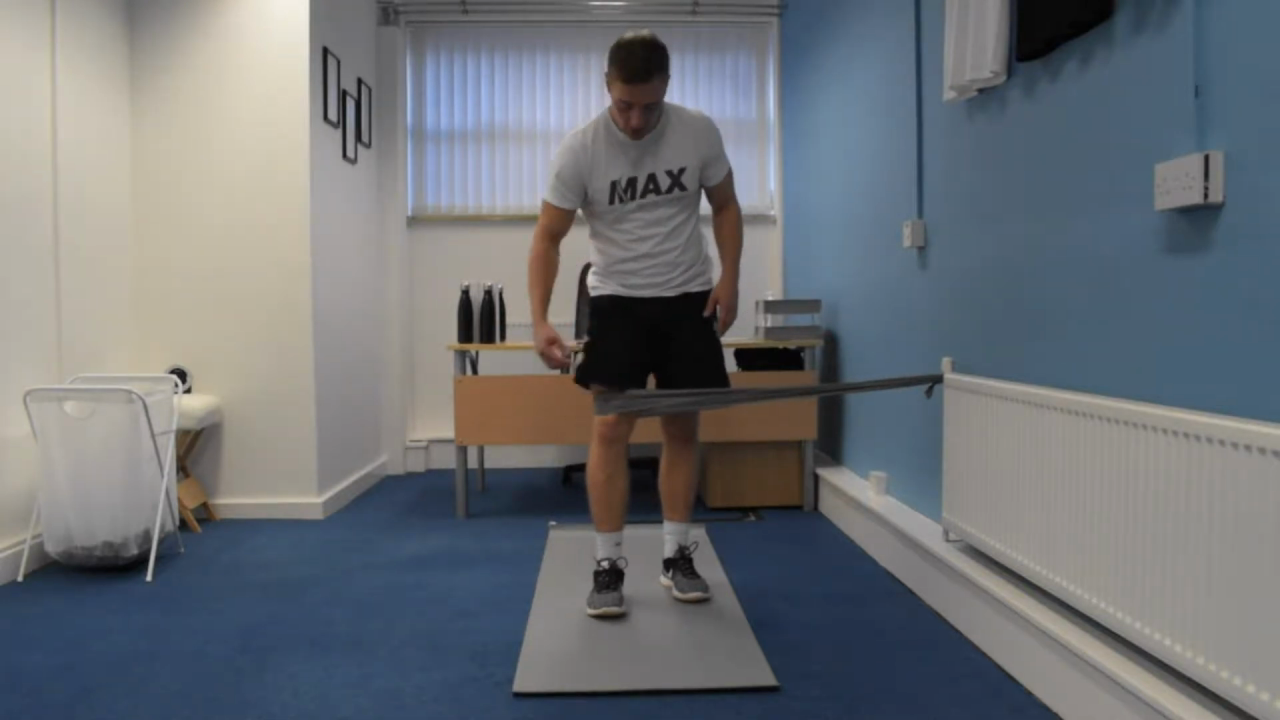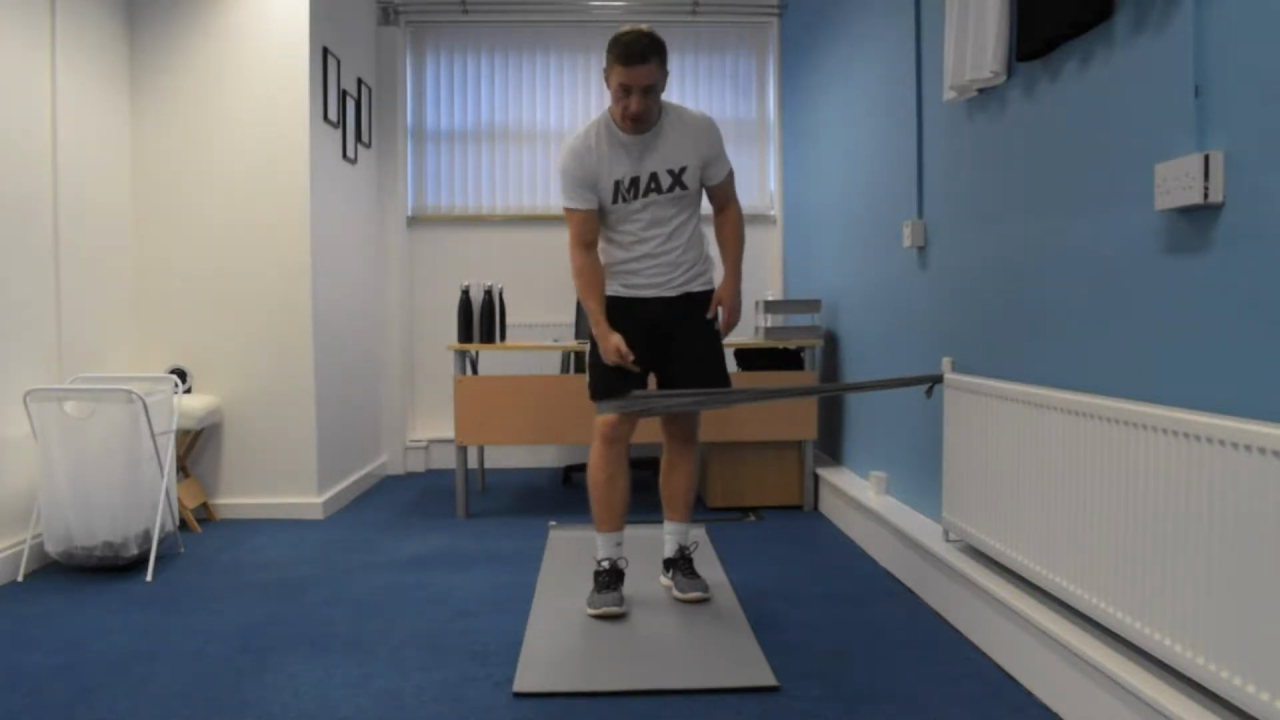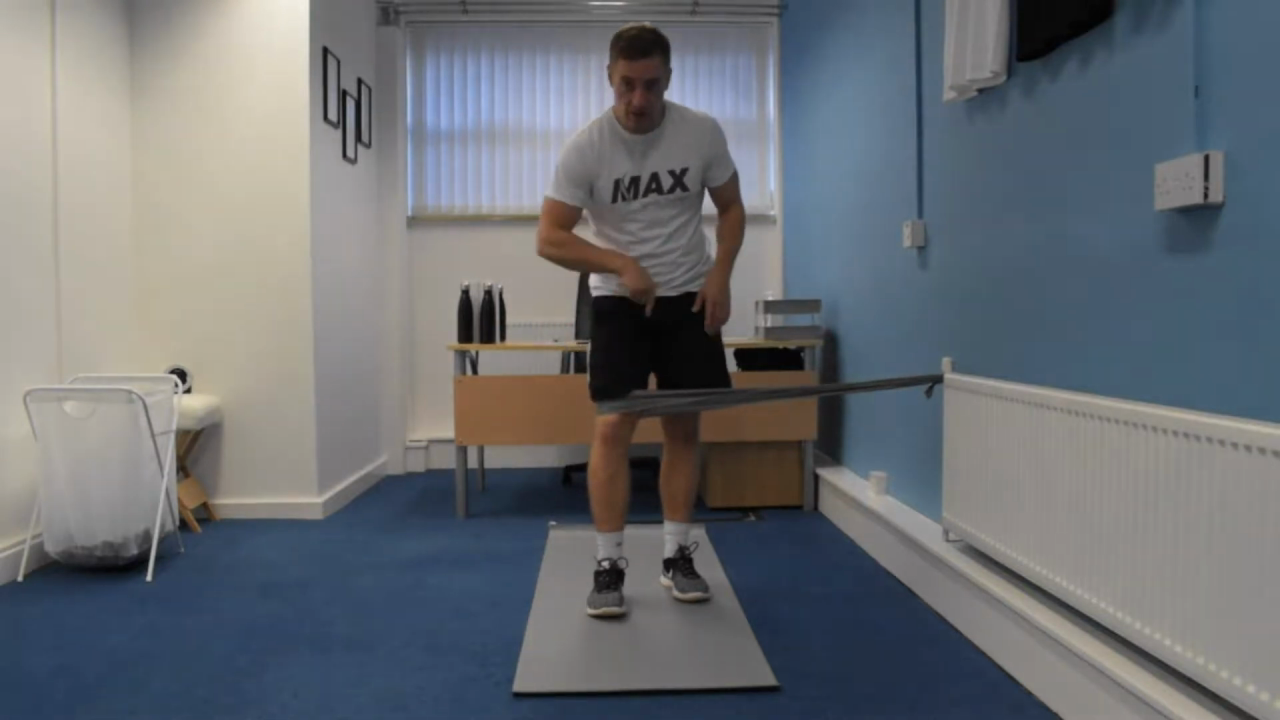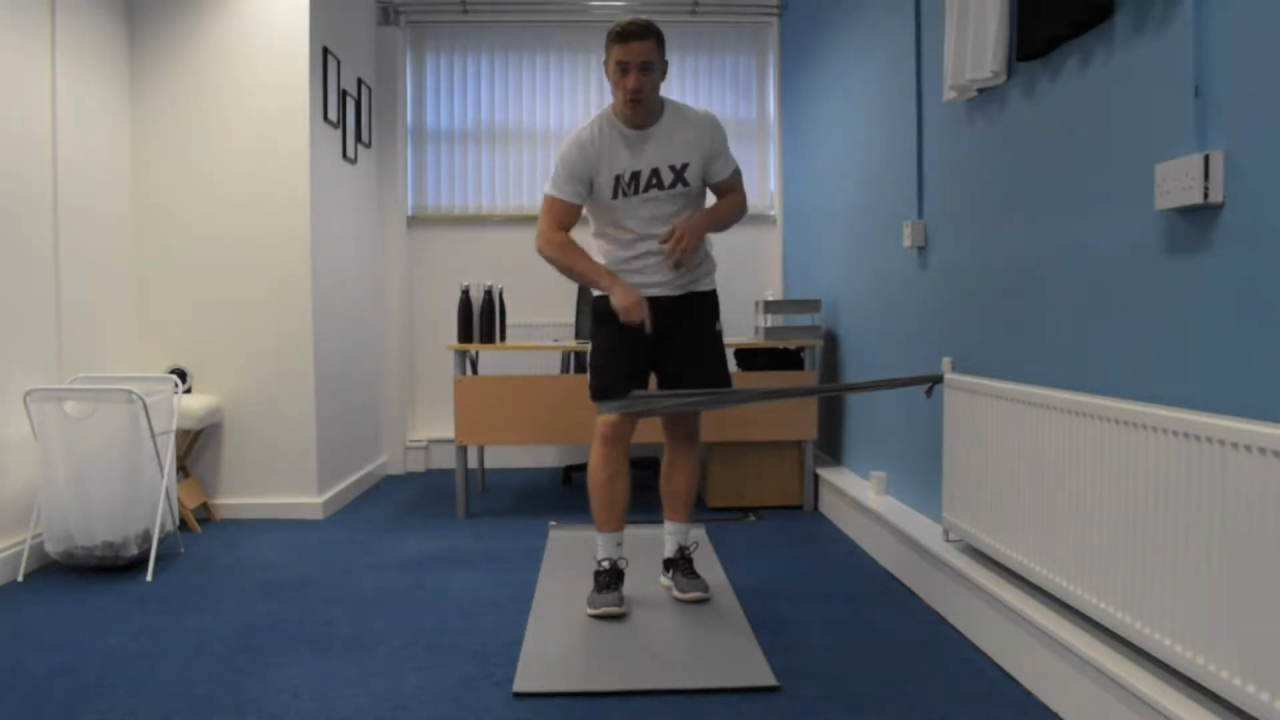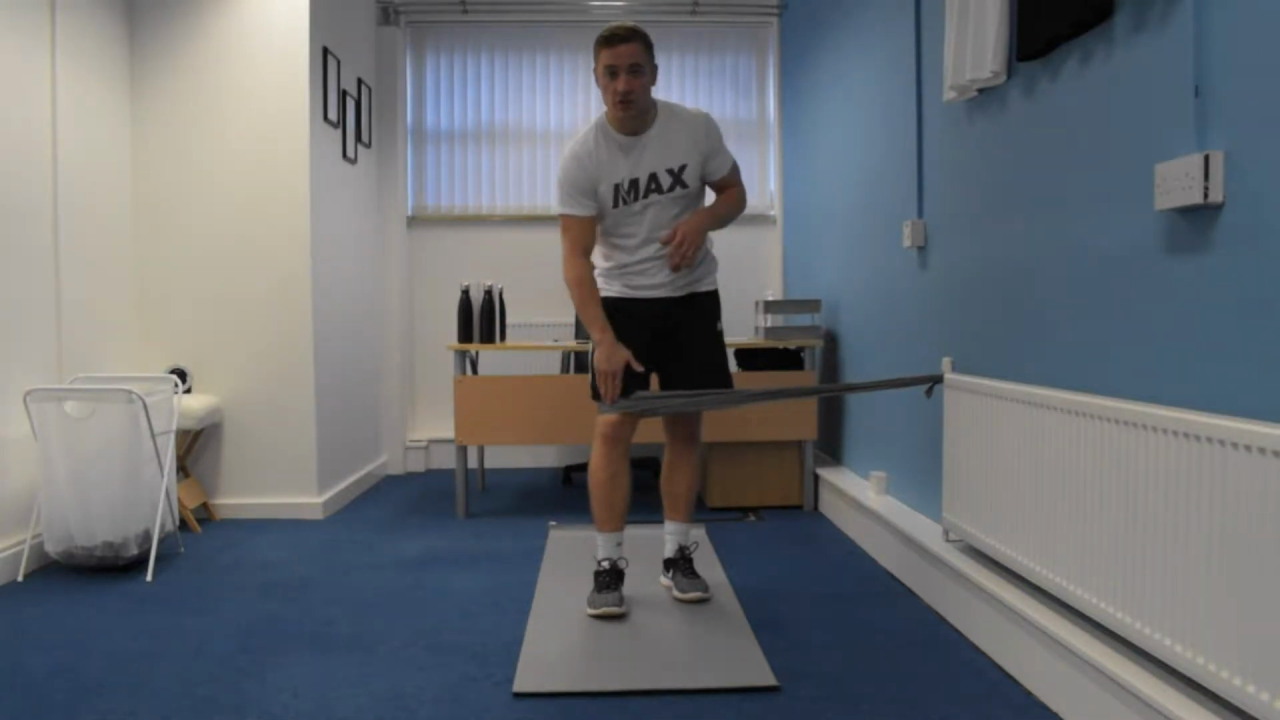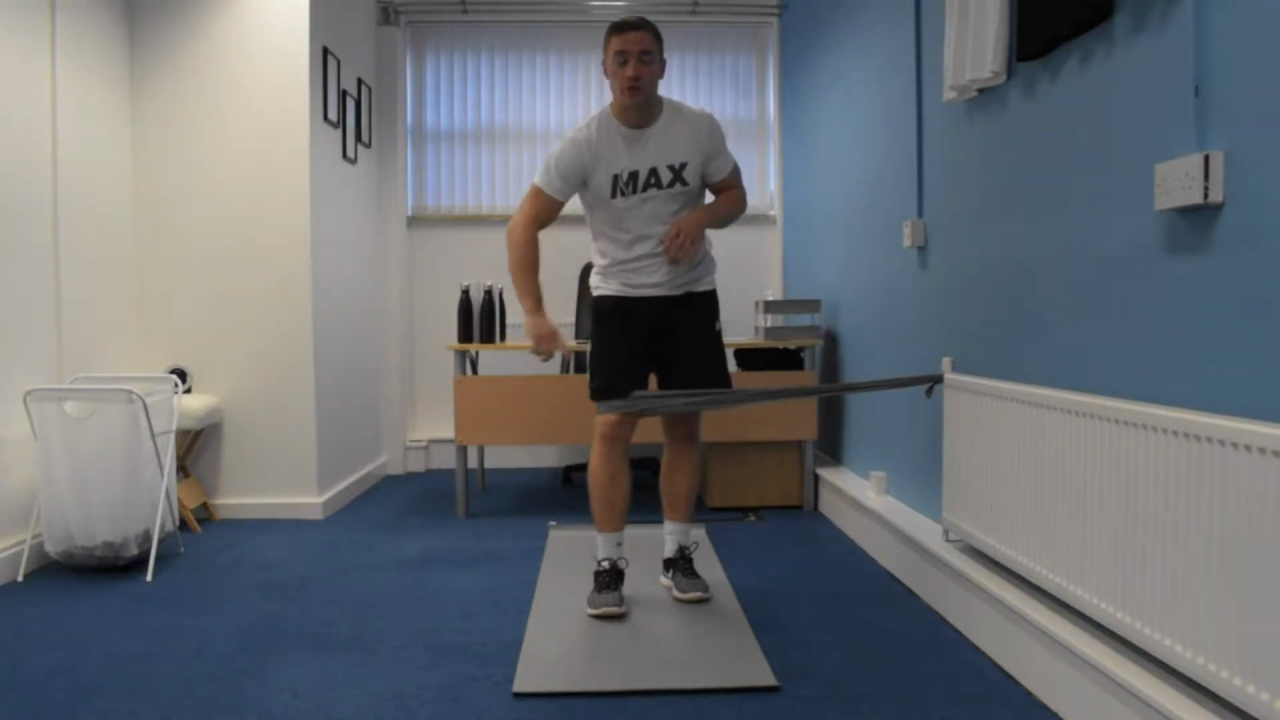
dt=0.4s
person 1, frame 1
left shoulder: (699, 132)
right shoulder: (579, 151)
left elbow: (725, 206)
right elbow: (547, 237)
left wrist: (728, 277)
right wrist: (540, 321)
left hip: (688, 299)
right hip: (617, 301)
left knee: (682, 427)
right knee: (610, 427)
left ankle: (676, 556)
right ankle: (607, 566)
person 1, frame 2
left shoulder: (699, 130)
right shoulder: (583, 151)
left elbow: (726, 207)
right elbow: (583, 249)
left wrist: (731, 279)
right wrist: (603, 330)
left hip: (691, 300)
right hip: (621, 303)
left knee: (683, 428)
right knee: (611, 429)
left ankle: (677, 556)
right ankle: (609, 566)
person 1, frame 3
left shoulder: (703, 132)
right shoulder: (584, 148)
left elbow: (731, 207)
right elbow: (549, 238)
left wrist: (722, 275)
right wrist: (617, 264)
left hip: (687, 300)
right hip: (619, 302)
left knee: (683, 427)
right knee: (613, 429)
left ankle: (677, 556)
right ankle: (609, 566)
person 1, frame 4
left shoulder: (702, 128)
right shoulder: (584, 145)
left elbow: (735, 199)
right elbow: (551, 237)
left wrist: (701, 221)
right wrist: (612, 285)
left hip: (691, 298)
right hip: (619, 303)
left knee: (684, 427)
right knee: (613, 428)
left ankle: (677, 556)
right ankle: (608, 566)
person 1, frame 5
left shoulder: (697, 128)
right shoulder: (582, 157)
left elbow: (734, 193)
right elbow: (577, 260)
left wrist: (701, 219)
right wrist: (604, 342)
left hip: (692, 299)
right hip: (623, 303)
left knee: (684, 428)
right knee: (613, 429)
left ankle: (677, 556)
right ankle: (607, 566)
person 1, frame 6
left shoulder: (699, 128)
right shoulder: (582, 145)
left elbow: (734, 197)
right elbow: (522, 227)
left wrist: (701, 216)
right wrist: (535, 313)
left hip: (690, 298)
right hip: (619, 300)
left knee: (683, 427)
right knee: (611, 429)
left ankle: (676, 557)
right ankle: (607, 567)
